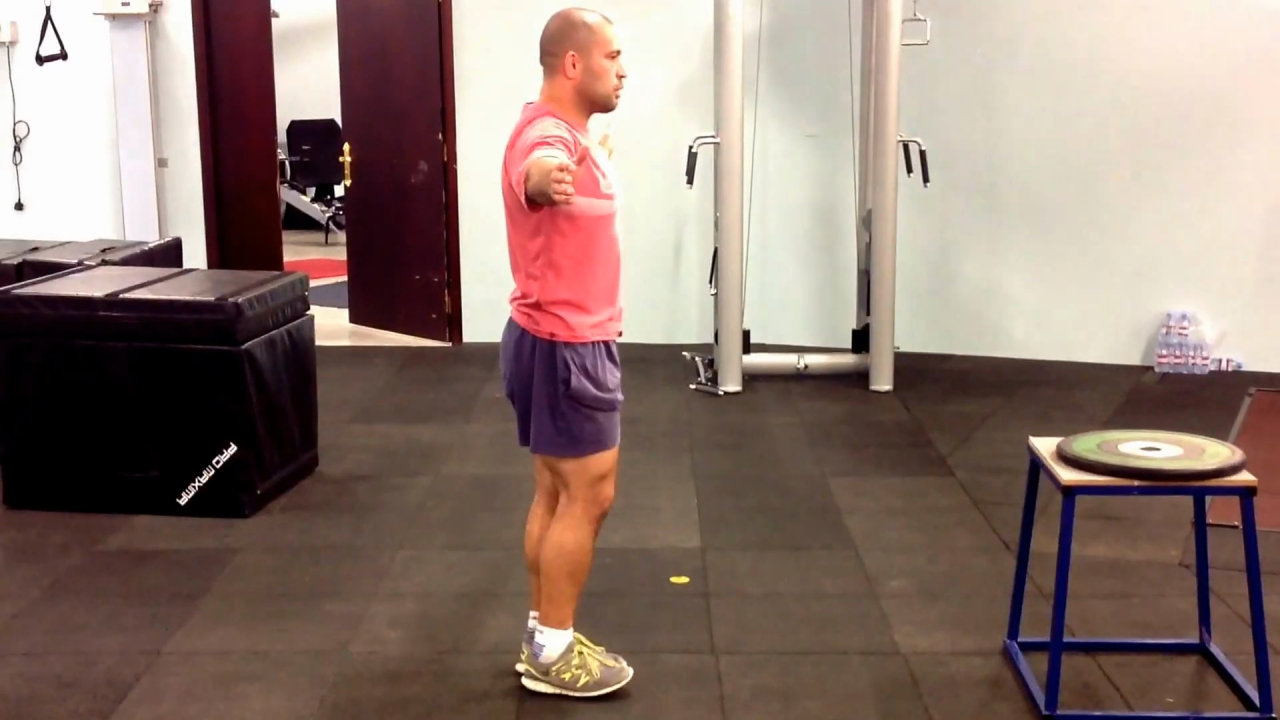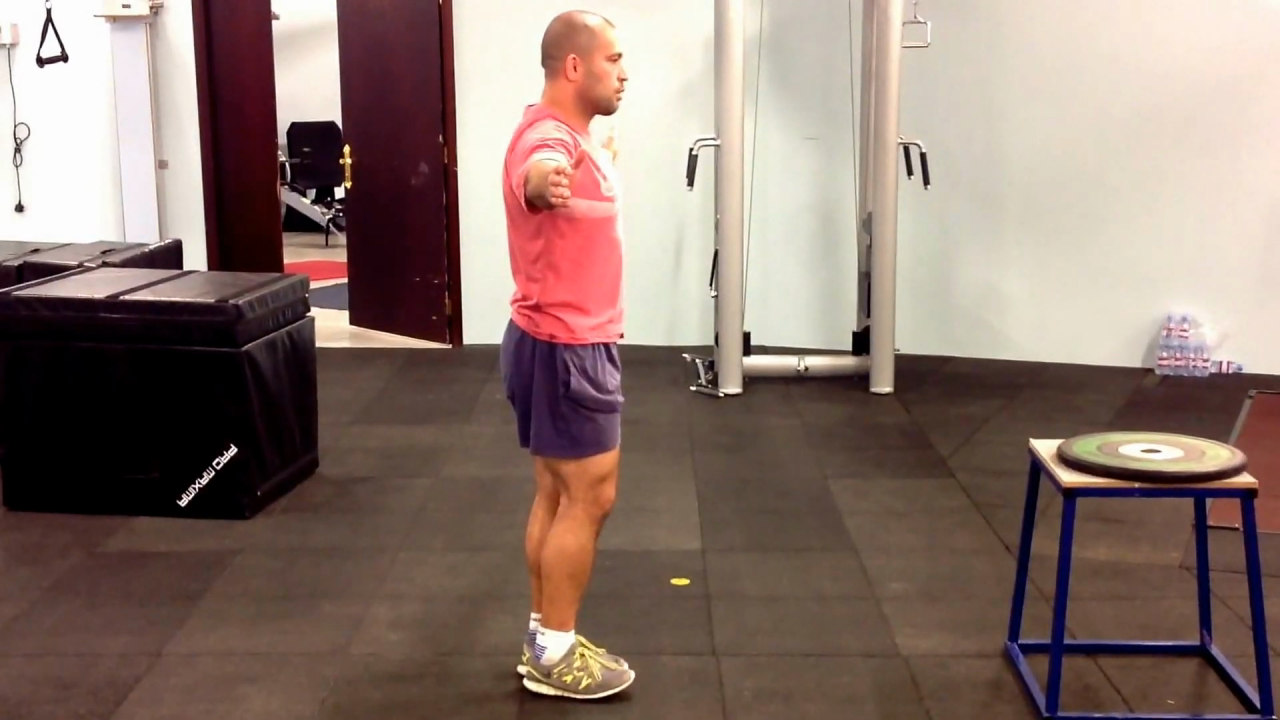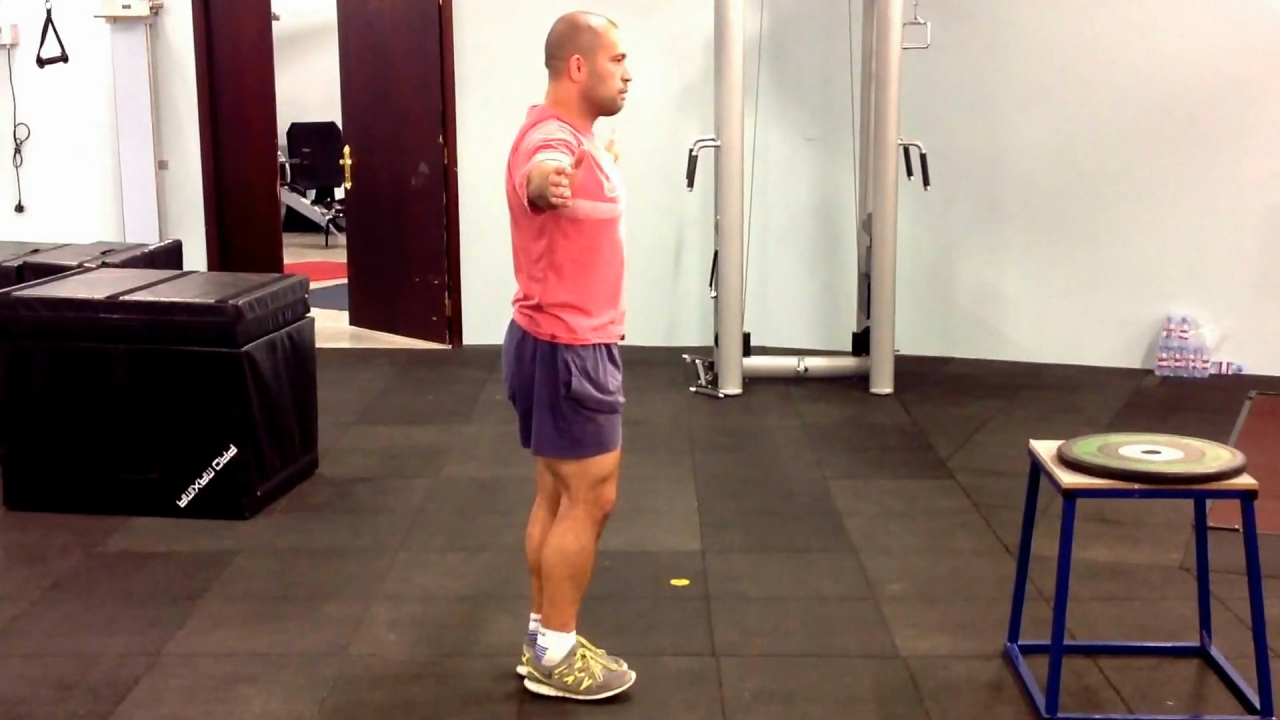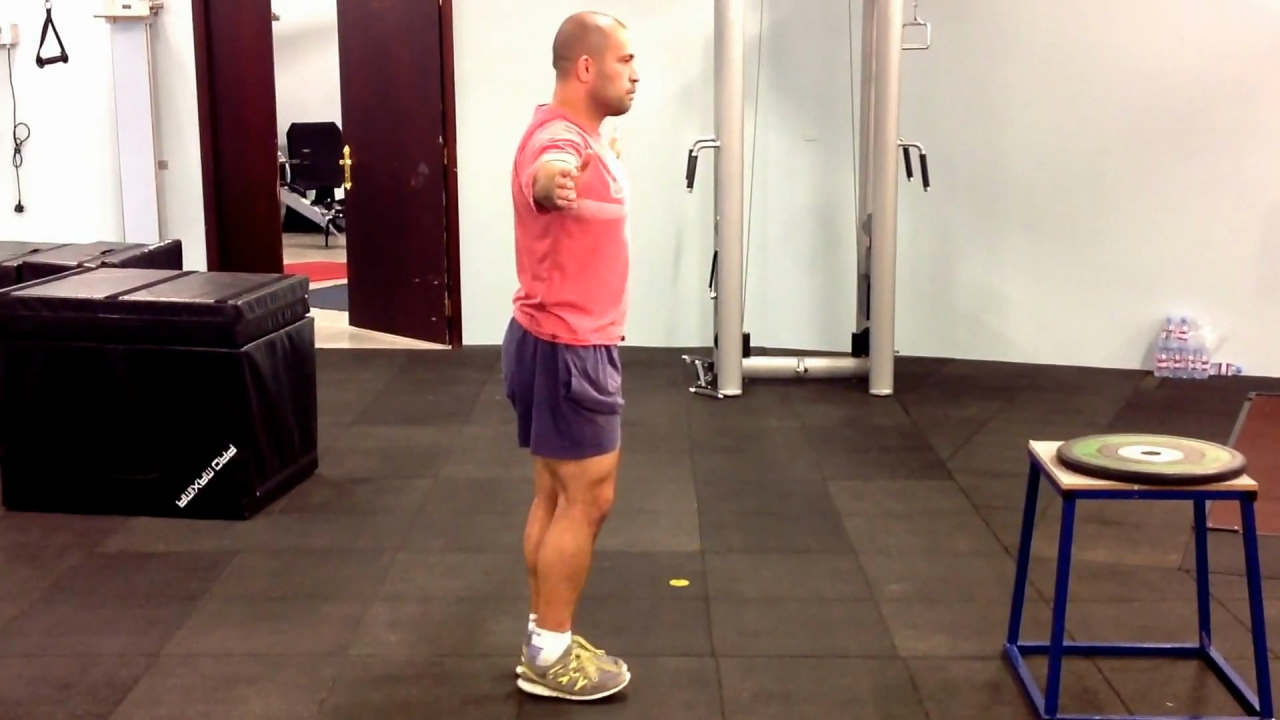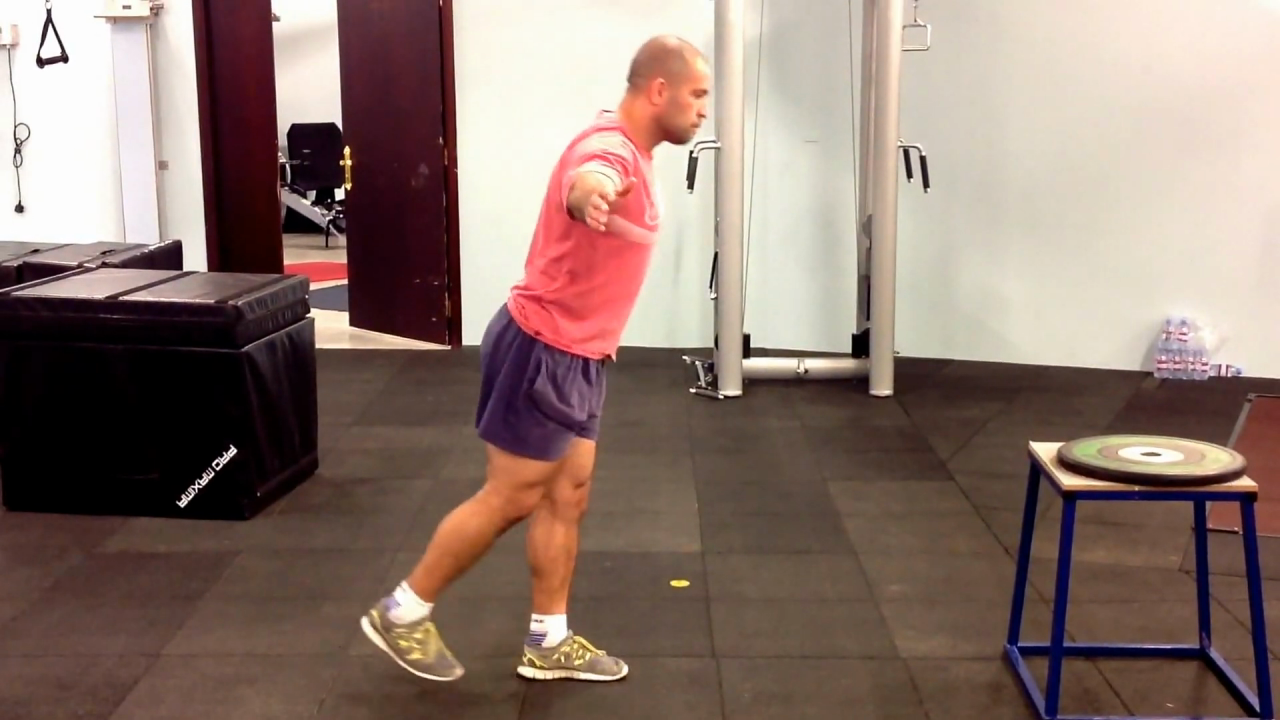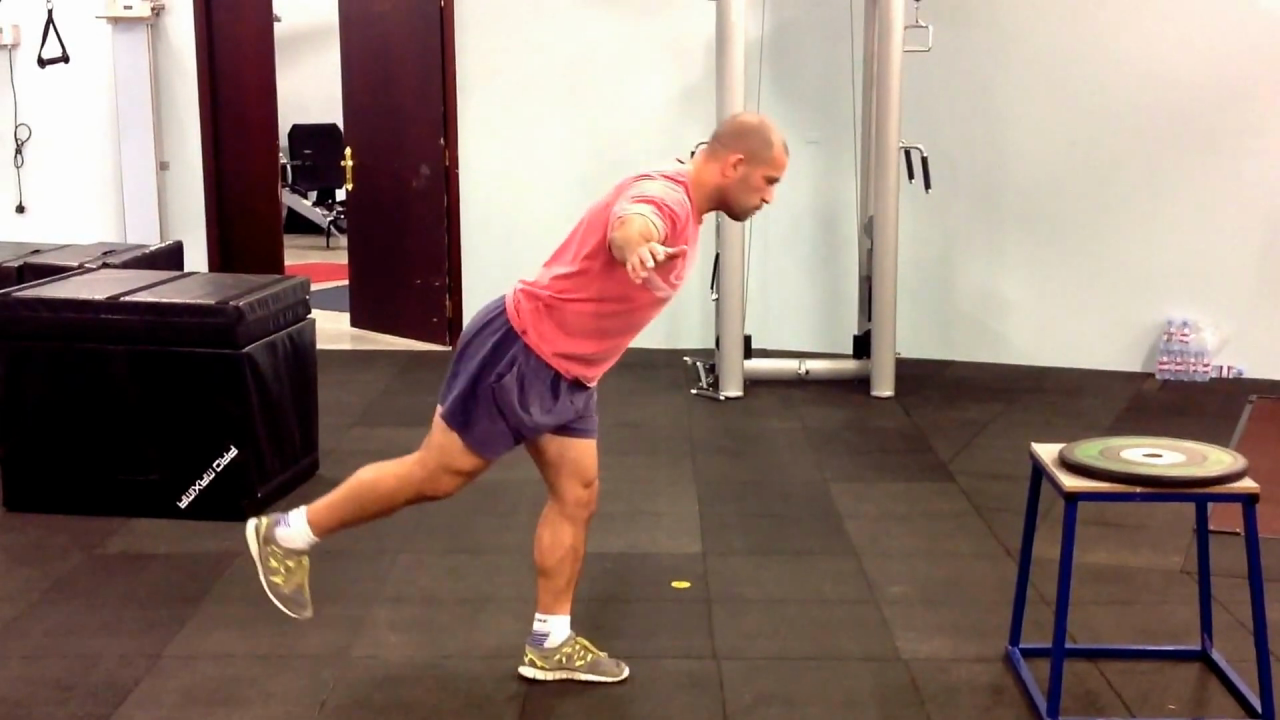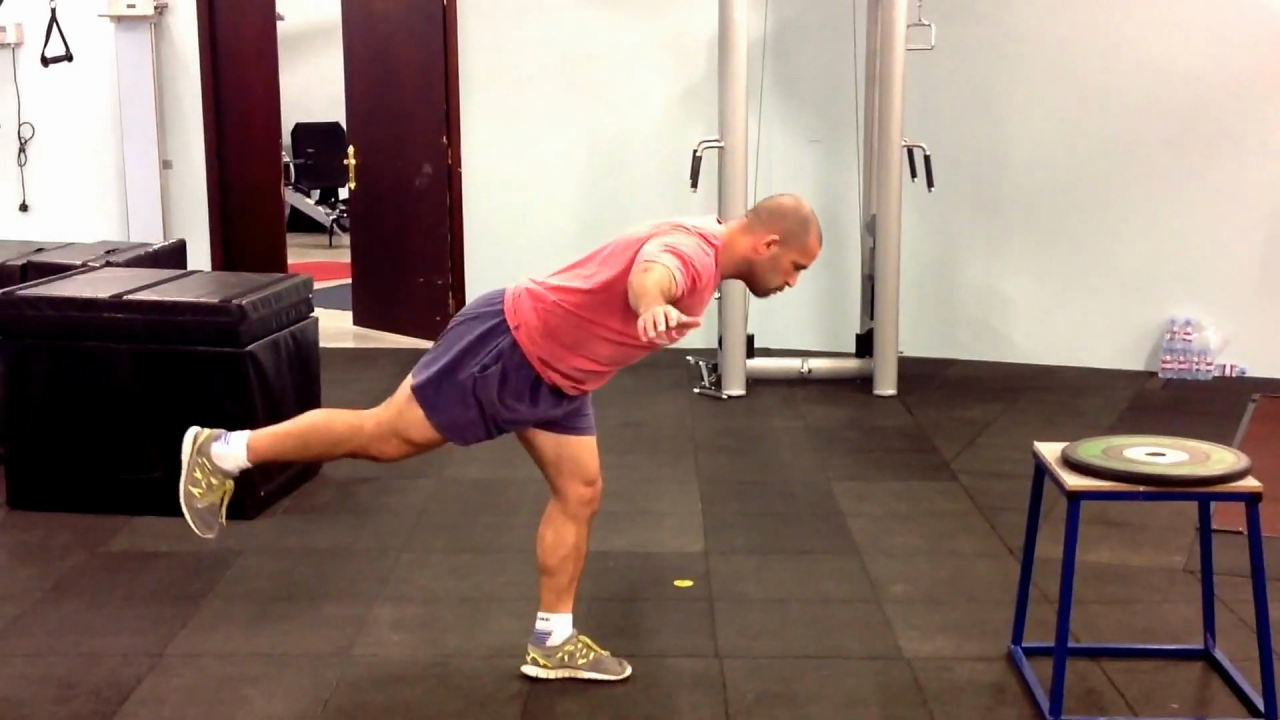
dt=0.7s
person 1, frame 1
left shoulder: (567, 134)
right shoulder: (548, 136)
right elbow: (537, 171)
left wrist: (591, 161)
right wrist: (547, 179)
left hip: (563, 339)
right hip: (564, 346)
left knee: (557, 493)
right knee: (588, 496)
left ankle: (544, 637)
right ankle: (551, 652)
person 1, frame 2
left shoulder: (569, 136)
right shoulder: (549, 137)
right elbow: (535, 176)
left wrist: (598, 163)
right wrist: (544, 183)
left hip: (566, 342)
right hip: (564, 348)
left knee: (557, 496)
right knee: (588, 498)
left ankle: (545, 638)
right ankle: (554, 654)
person 1, frame 3
left shoulder: (574, 137)
right shoulder: (552, 139)
right elbow: (539, 176)
left wrist: (601, 163)
right wrist: (546, 182)
left hip: (570, 343)
right hip: (565, 350)
left knee: (559, 496)
right knee: (589, 499)
left ankle: (546, 639)
right ankle: (554, 654)
person 1, frame 4
left shoulder: (581, 135)
right shoulder: (559, 139)
right elbow: (544, 178)
right wrist: (552, 184)
left hip: (571, 343)
right hip: (564, 349)
left knee: (558, 497)
right knee: (586, 501)
left ankle: (547, 638)
right ankle: (548, 654)
person 1, frame 5
left shoulder: (628, 148)
right shoulder: (608, 151)
right elbow: (588, 181)
right wrist: (590, 195)
left hip: (576, 354)
right hip: (542, 350)
left knee: (567, 496)
right knee: (510, 499)
left ankle: (548, 642)
right ankle: (399, 614)
person 1, frame 6
left shoulder: (683, 201)
right shoulder: (663, 198)
right elbow: (629, 223)
right wrist: (637, 245)
left hip: (567, 369)
right hip: (521, 350)
left knee: (577, 498)
right knee: (436, 476)
left ankle: (550, 644)
right ankle: (288, 534)
person 1, frame 7
left shoulder: (709, 246)
right shoulder: (694, 254)
right elbow: (652, 269)
right wrist: (652, 303)
left hip: (554, 371)
right hip: (509, 348)
left knee: (579, 492)
right knee: (385, 436)
left ankle: (552, 643)
right ankle: (224, 452)
